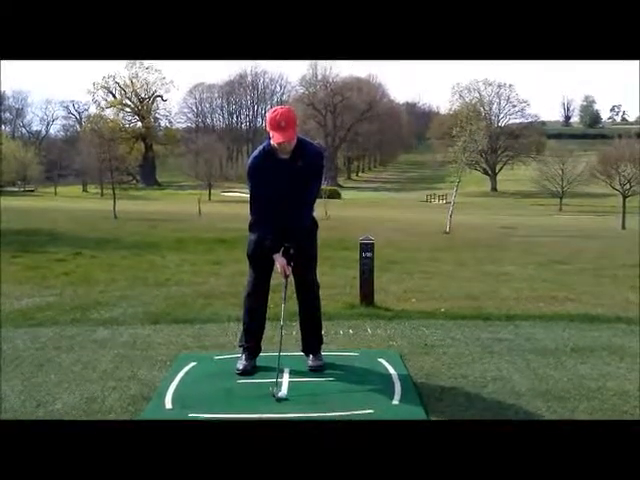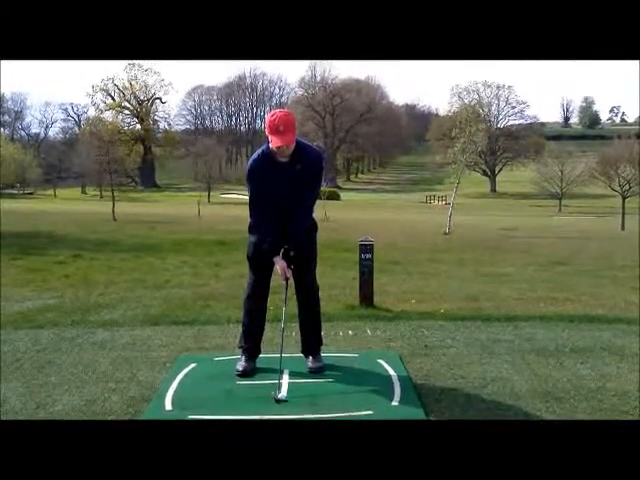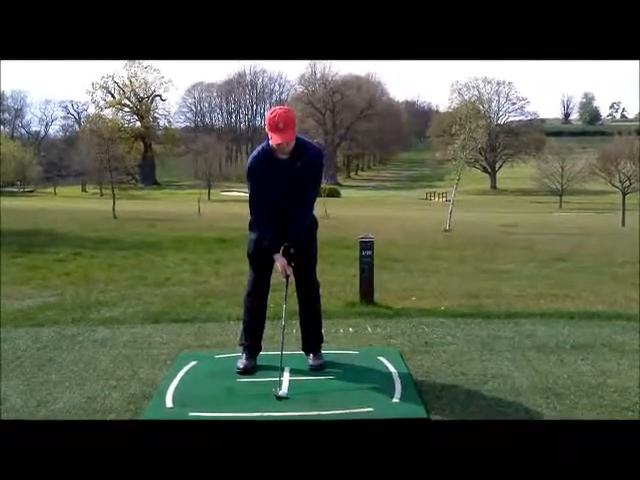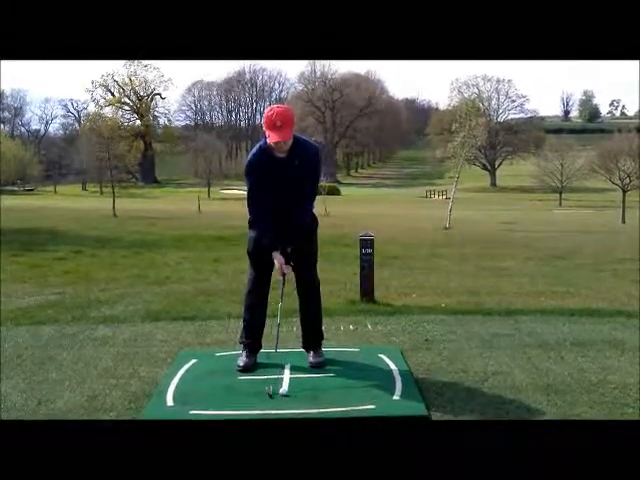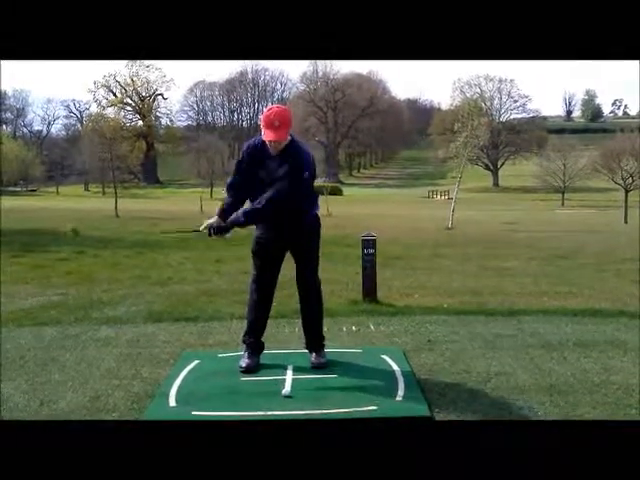
dt=0.3s
person 1, frame 1
left shoulder: (313, 155)
right shoulder: (258, 161)
left elbow: (307, 202)
right elbow: (260, 209)
left wrist: (291, 244)
right wrist: (274, 251)
left hip: (301, 228)
right hip: (265, 228)
left knee: (308, 287)
right knee: (256, 287)
left ankle: (313, 349)
right ankle: (249, 351)
person 1, frame 2
left shoulder: (312, 158)
right shoulder: (257, 164)
left elbow: (306, 205)
right elbow: (259, 212)
left wrist: (291, 247)
right wrist: (274, 253)
left hip: (301, 229)
right hip: (264, 230)
left knee: (307, 288)
right knee: (256, 289)
left ankle: (312, 350)
right ankle: (248, 352)
person 1, frame 3
left shoulder: (312, 155)
right shoulder: (257, 161)
left elbow: (306, 202)
right elbow: (259, 209)
left wrist: (291, 244)
right wrist: (274, 251)
left hip: (301, 226)
right hip: (265, 227)
left knee: (308, 286)
right knee: (257, 286)
left ankle: (313, 348)
right ankle: (249, 350)
person 1, frame 4
left shoulder: (310, 153)
right shoulder: (256, 158)
left elbow: (306, 200)
right elbow: (258, 207)
left wrist: (289, 246)
right wrist: (273, 249)
left hip: (300, 224)
right hip: (265, 225)
left knee: (308, 282)
right knee: (257, 283)
left ankle: (313, 345)
right ankle: (249, 347)
person 1, frame 5
left shoulder: (300, 160)
right shoulder: (252, 150)
left elbow: (273, 201)
right elbow: (238, 187)
left wrist: (232, 222)
right wrist: (222, 216)
left hip: (301, 223)
right hip: (269, 224)
left knee: (308, 284)
right knee: (261, 285)
left ankle: (316, 346)
right ankle: (252, 347)
